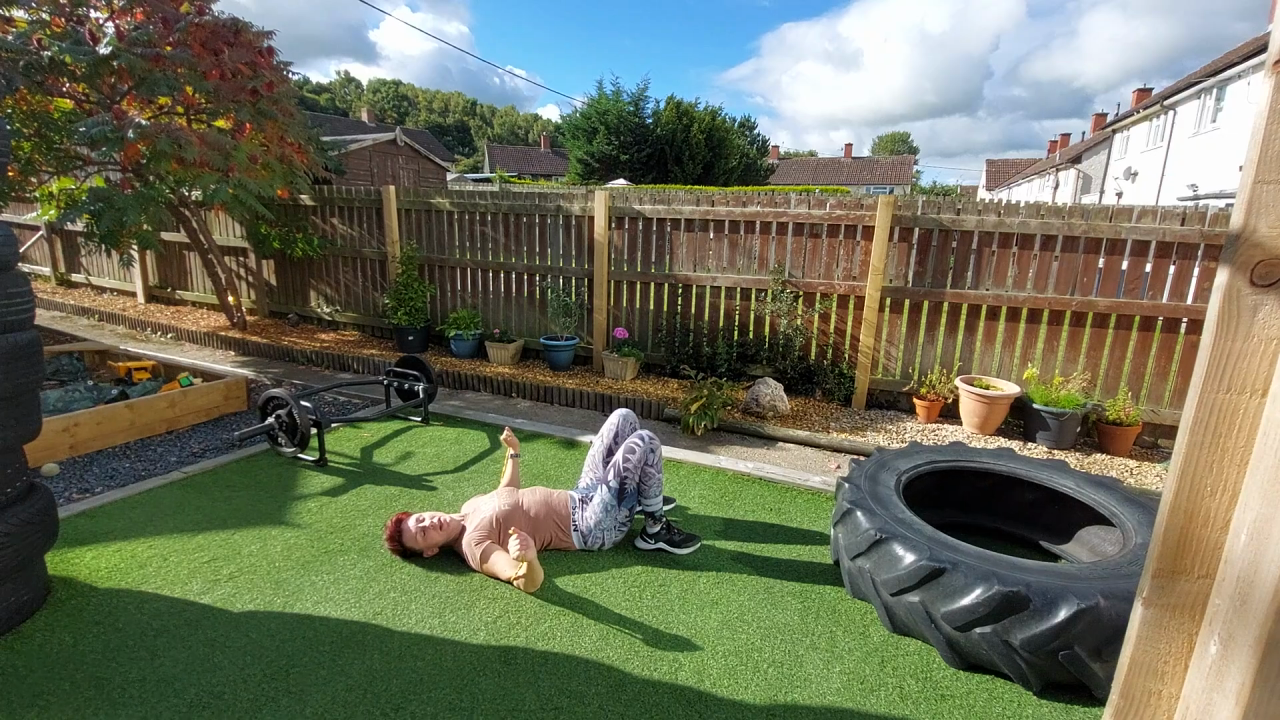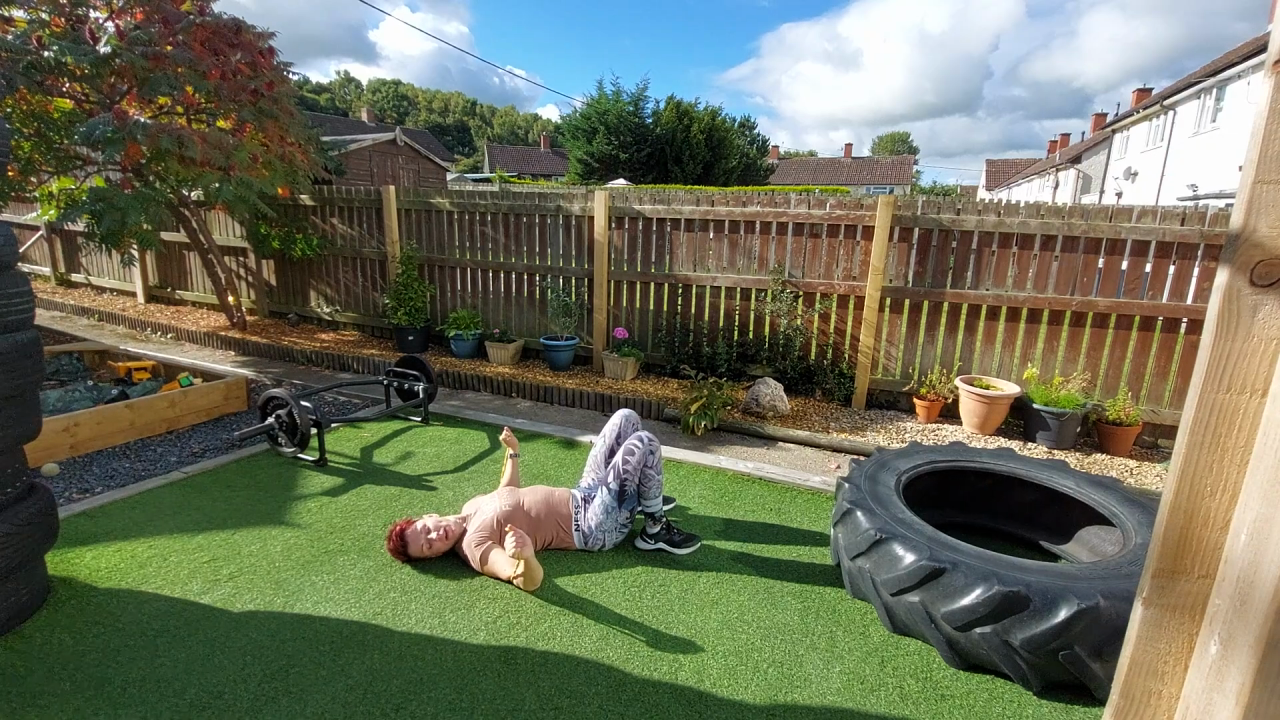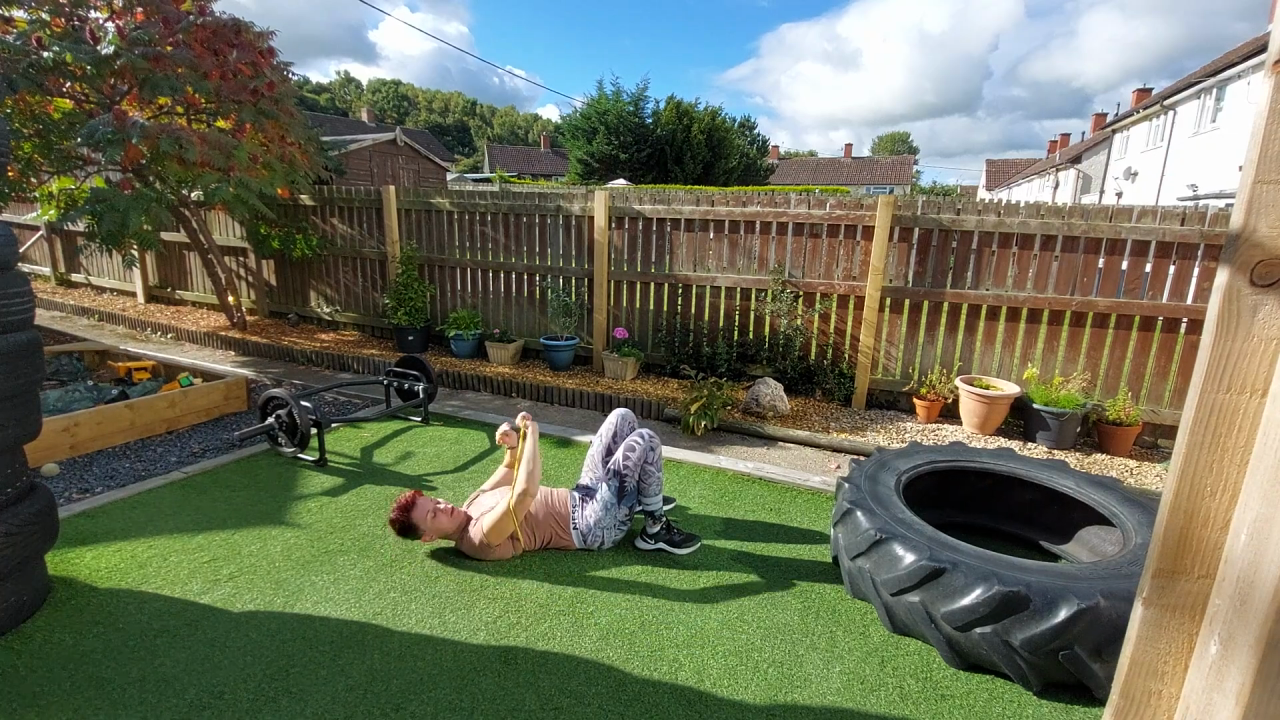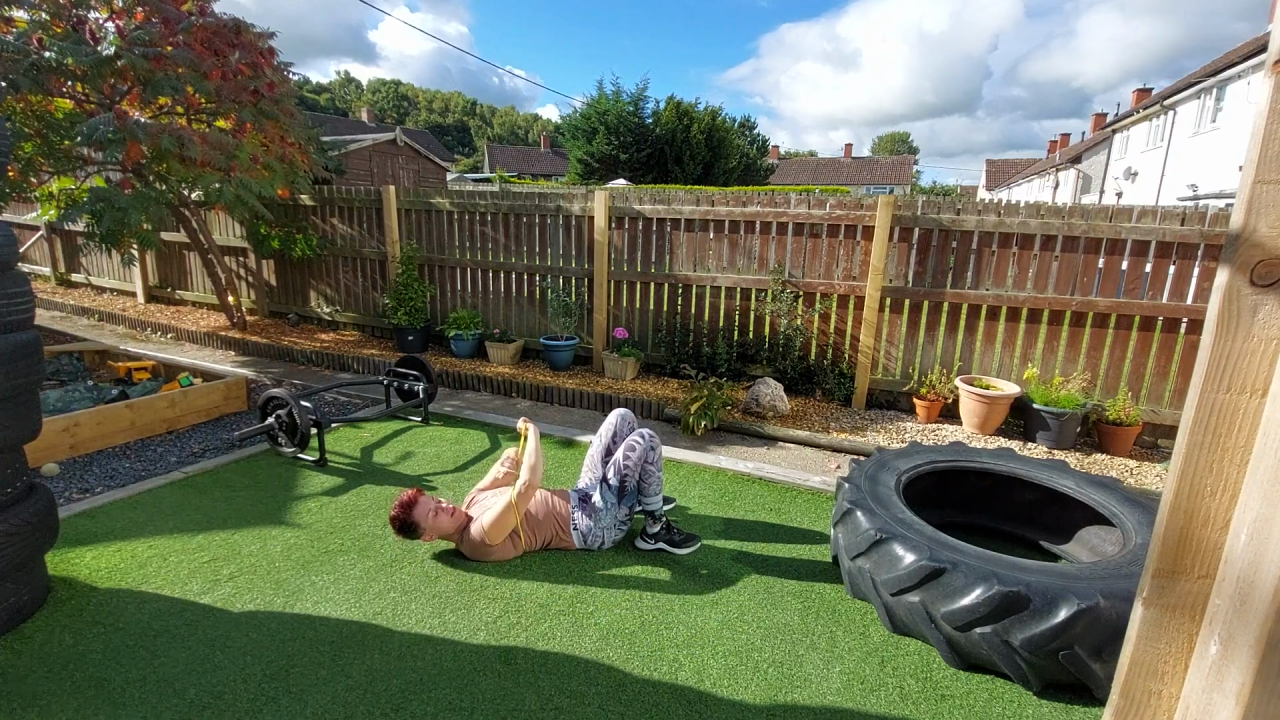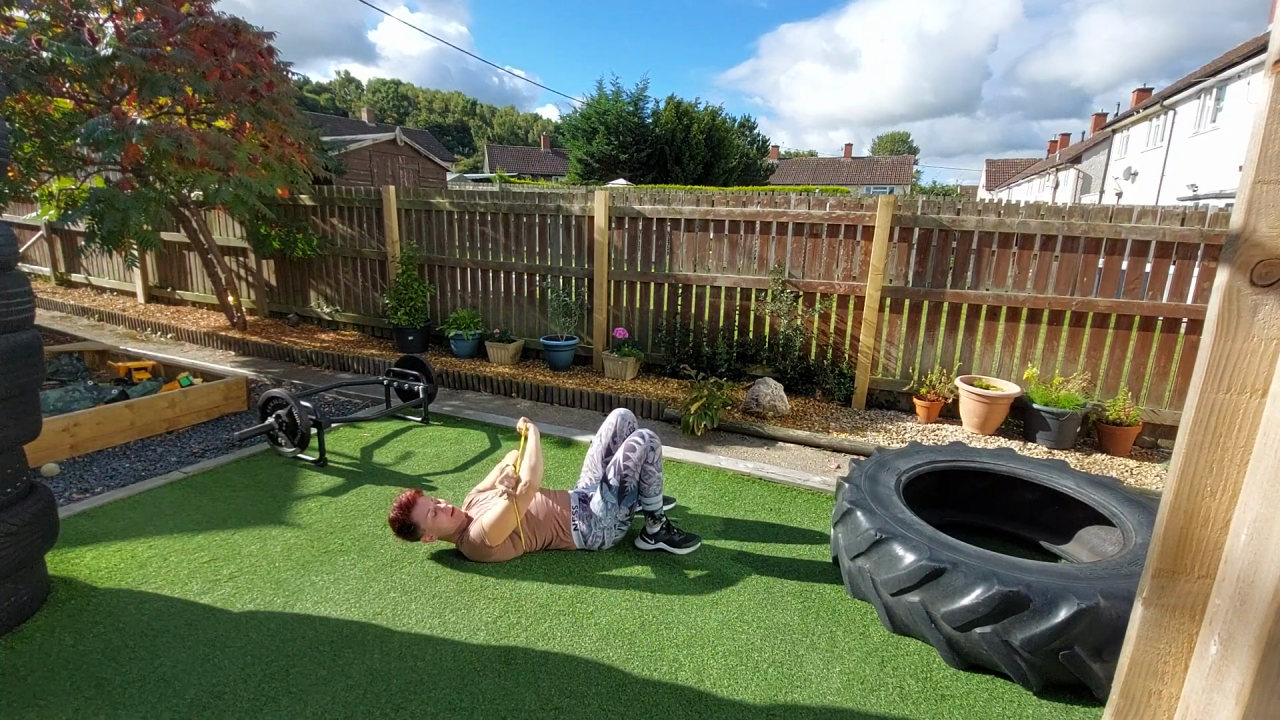
dt=0.7s
person 1, frame 1
left shoulder: (471, 507)
right shoulder: (473, 546)
right elbow: (530, 583)
left wrist: (513, 453)
right wrist: (528, 558)
left hip: (580, 498)
right hip: (594, 527)
left knee: (624, 417)
right knee: (645, 441)
left ankle: (645, 497)
right ankle: (656, 530)
person 1, frame 2
left shoulder: (470, 507)
right shoulder: (474, 547)
right elbow: (531, 581)
left wrist: (512, 453)
right wrist: (524, 554)
left hip: (582, 498)
right hip: (594, 527)
left knee: (626, 418)
right knee: (644, 442)
left ankle: (646, 499)
right ankle: (656, 530)
person 1, frame 3
left shoulder: (472, 503)
right shoulder: (479, 539)
left elbow: (509, 470)
right elbow: (527, 491)
left wrist: (511, 444)
right wrist: (531, 433)
left hip: (581, 501)
right hip: (594, 526)
left knee: (622, 417)
right knee: (645, 440)
left ankle: (645, 497)
right ankle: (656, 530)
person 1, frame 4
left shoulder: (472, 503)
right shoulder: (479, 539)
left elbow: (512, 458)
right elbow: (528, 485)
left wrist: (508, 463)
right wrist: (532, 432)
left hip: (581, 499)
right hip: (595, 525)
left knee: (622, 417)
right knee: (645, 440)
left ankle: (644, 496)
right ankle: (656, 530)
person 1, frame 5
left shoulder: (474, 501)
right shoulder: (479, 540)
left elbow: (514, 459)
right elbow: (530, 485)
left wrist: (507, 472)
right wrist: (533, 433)
left hip: (580, 499)
right hip: (594, 525)
left knee: (622, 416)
right knee: (645, 440)
left ankle: (644, 496)
right ankle: (656, 530)
